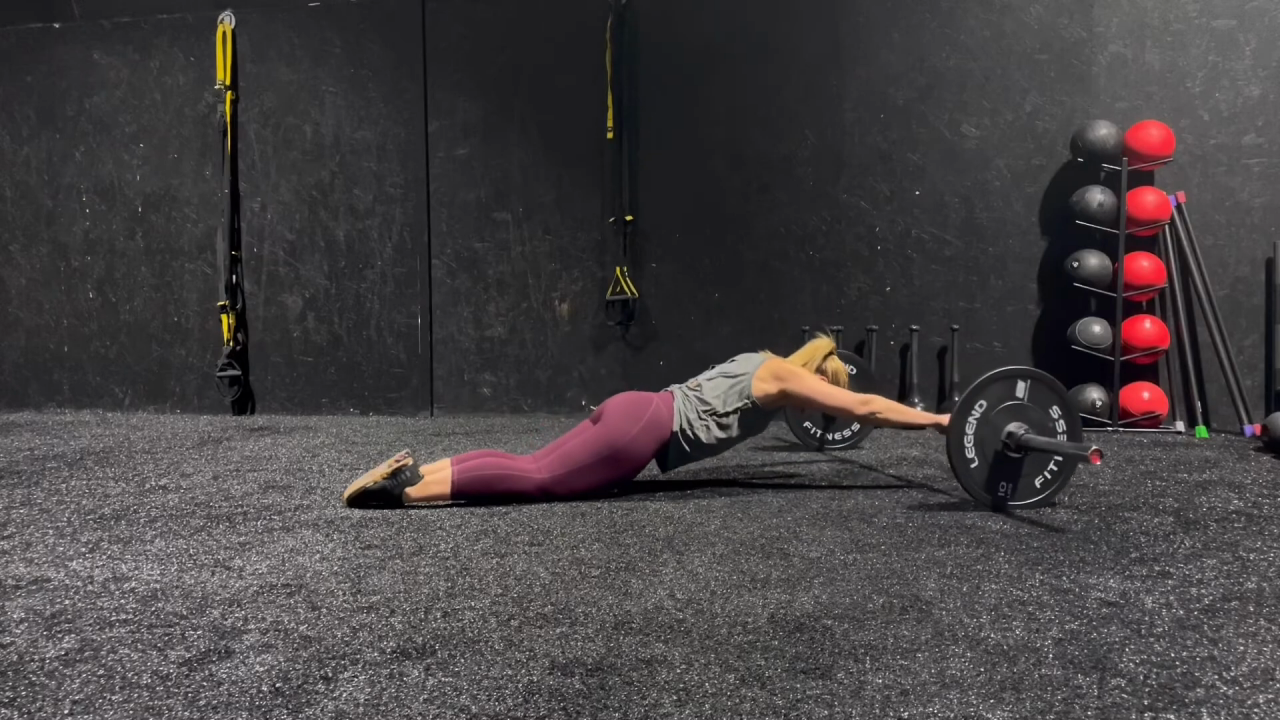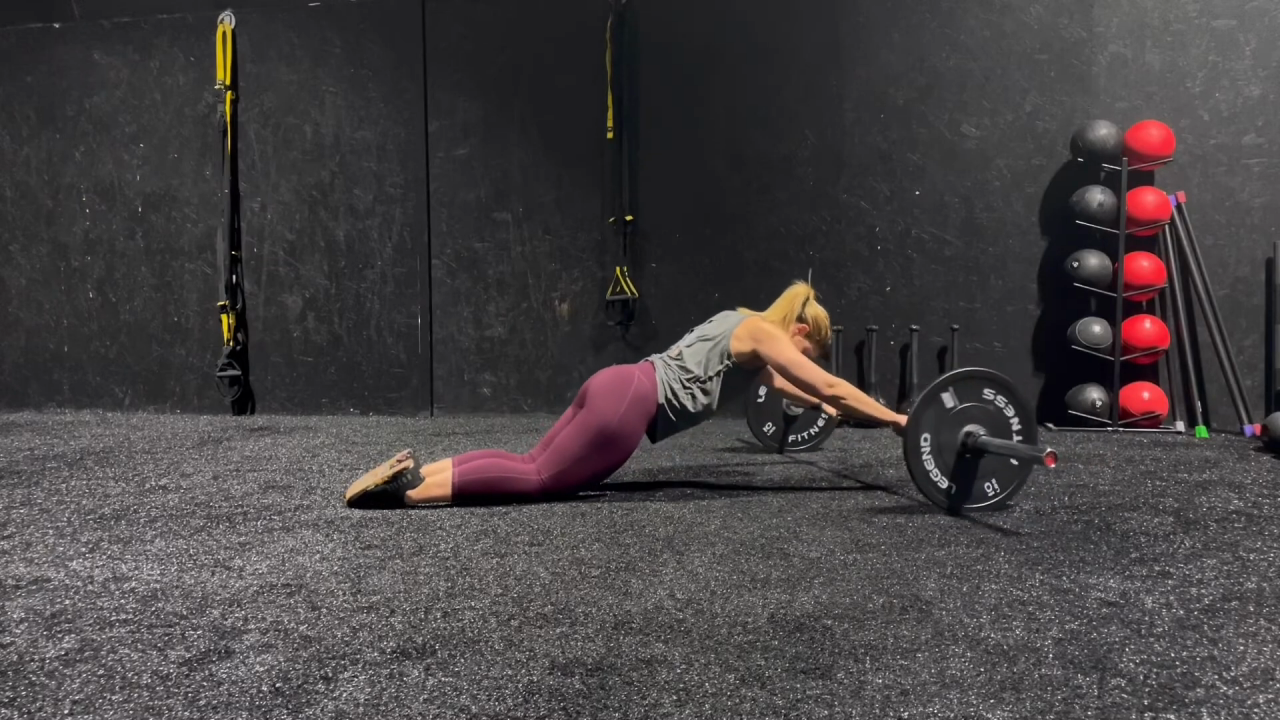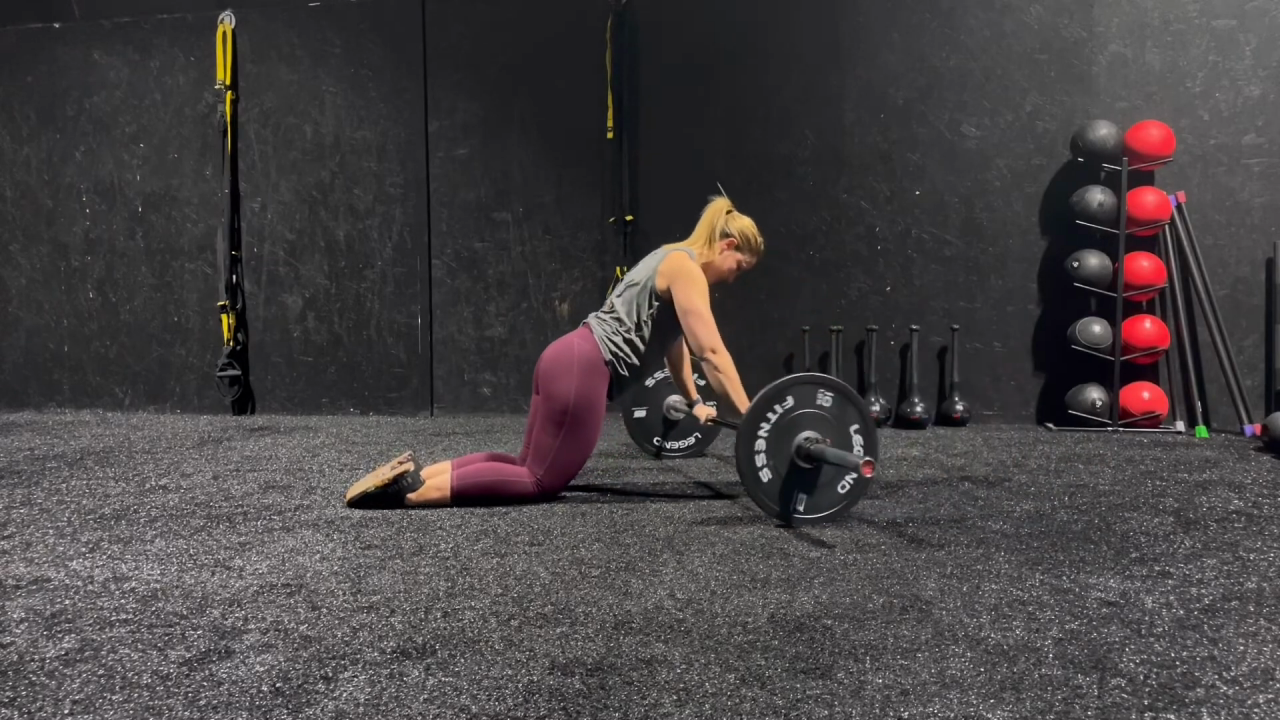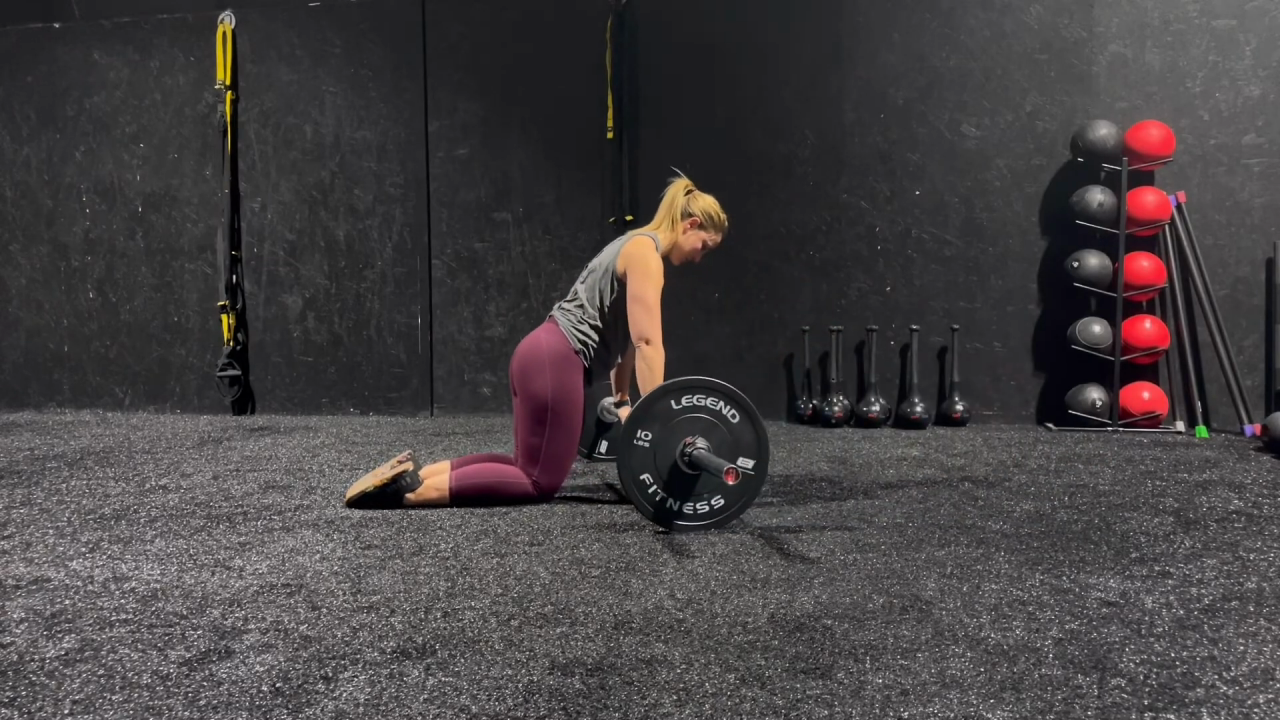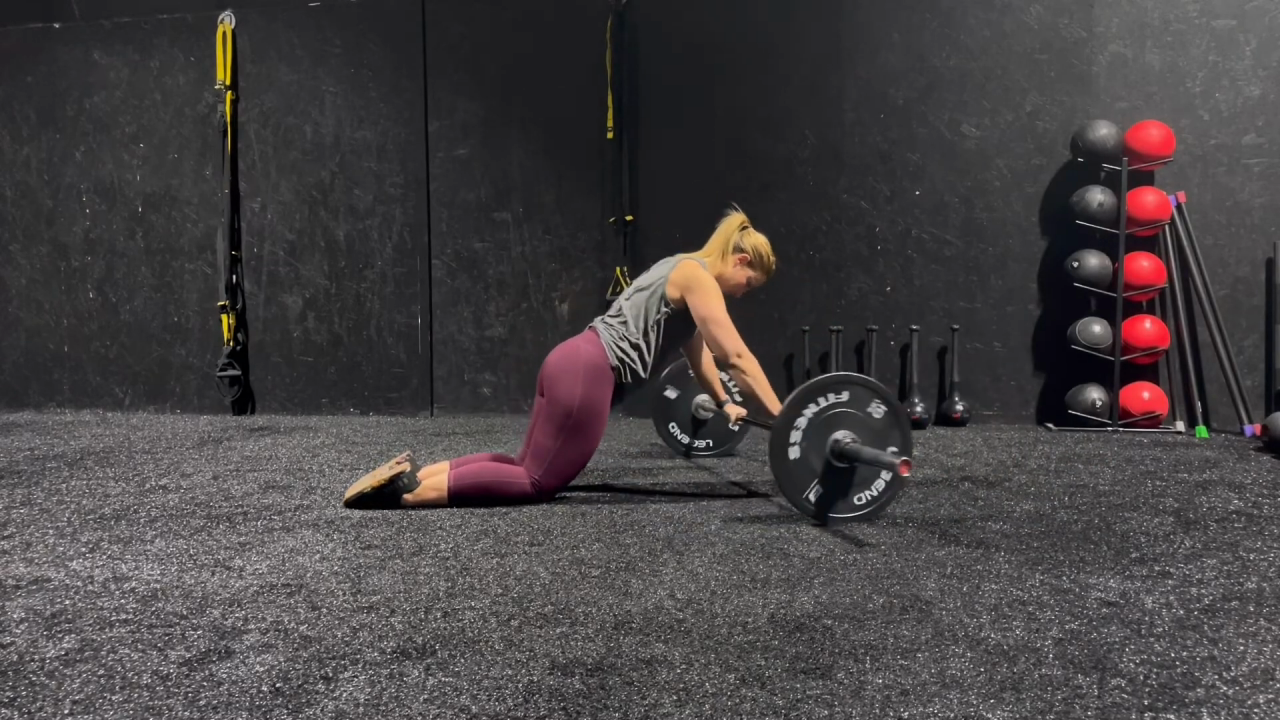
dt=1s
person 1, frame 1
left shoulder: (765, 363)
right shoulder: (785, 376)
left elbow: (850, 406)
right elbow: (862, 406)
left wrist: (901, 414)
right wrist: (936, 422)
left hip: (631, 414)
right hip: (644, 427)
left knee: (531, 465)
right knee: (536, 478)
left ankle: (414, 469)
right ankle: (407, 486)
person 1, frame 2
left shoulder: (744, 324)
right shoulder: (764, 332)
left elbow: (776, 380)
right elbow: (829, 384)
left wrist: (821, 407)
right wrist: (894, 419)
left hip: (614, 387)
right hip: (629, 402)
left knee: (534, 465)
right knee: (537, 480)
left ankle: (415, 470)
right ankle: (411, 488)
person 1, frame 3
left shoulder: (674, 259)
right shoulder: (687, 269)
left elbow: (676, 341)
right elbow: (712, 352)
left wrist: (694, 402)
right wrist: (750, 418)
left hip: (571, 361)
right hip: (583, 369)
left knee: (530, 469)
right knee: (541, 483)
left ankle: (416, 472)
right ankle: (412, 488)
person 1, frame 4
left shoulder: (638, 247)
right shoulder: (646, 253)
left elbow: (625, 336)
right elbow: (647, 342)
left wrist: (622, 401)
left hip: (544, 355)
right hip: (555, 360)
left knee: (529, 468)
right knee: (540, 483)
left ankle: (415, 472)
right ankle: (411, 488)
person 1, frame 5
left shoulder: (684, 270)
right shoulder: (698, 277)
left elbow: (698, 350)
right elbow: (736, 356)
left wrist: (723, 403)
right wrist: (782, 419)
left hip: (574, 365)
right hip: (588, 374)
left knee: (531, 467)
right knee: (539, 483)
left ankle: (415, 472)
right ankle: (410, 489)
